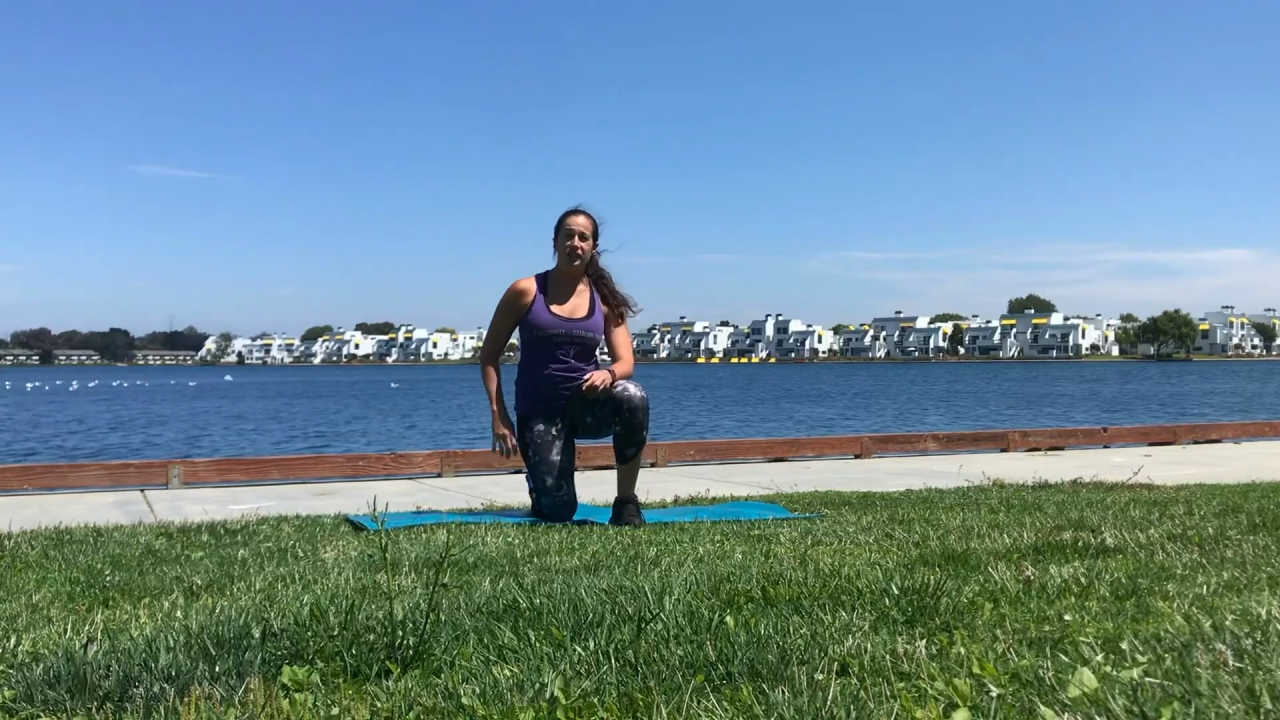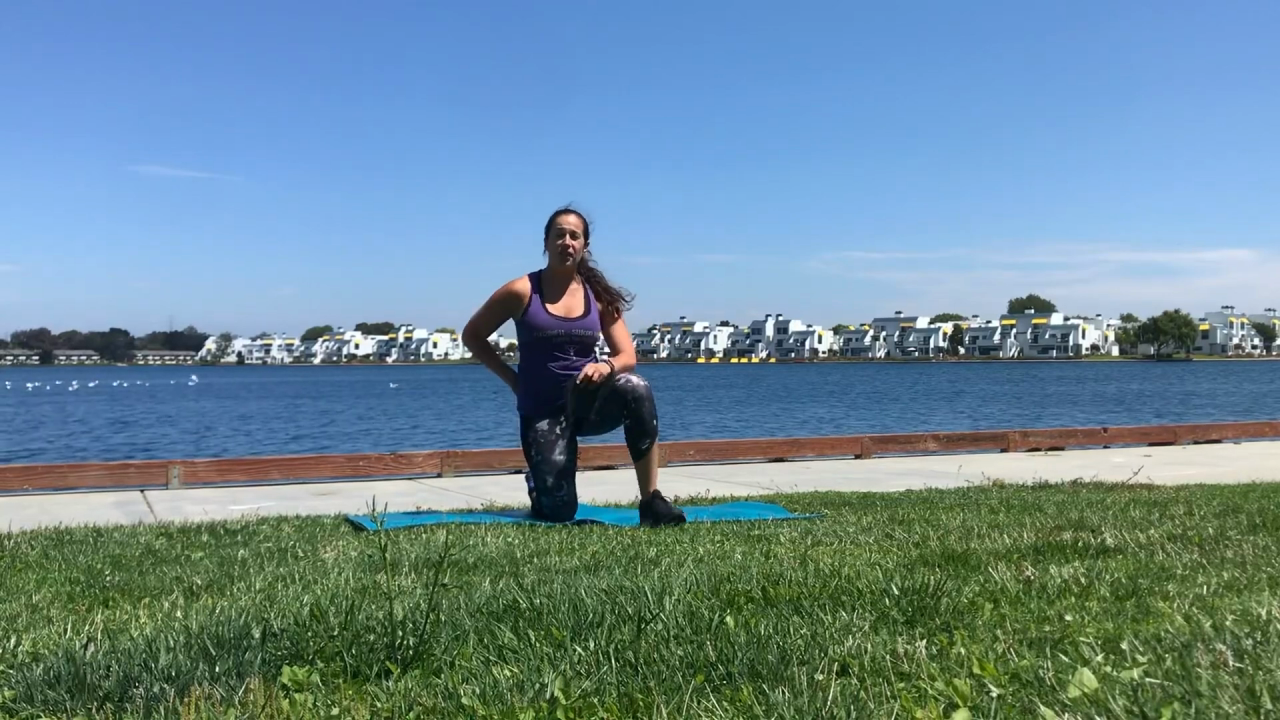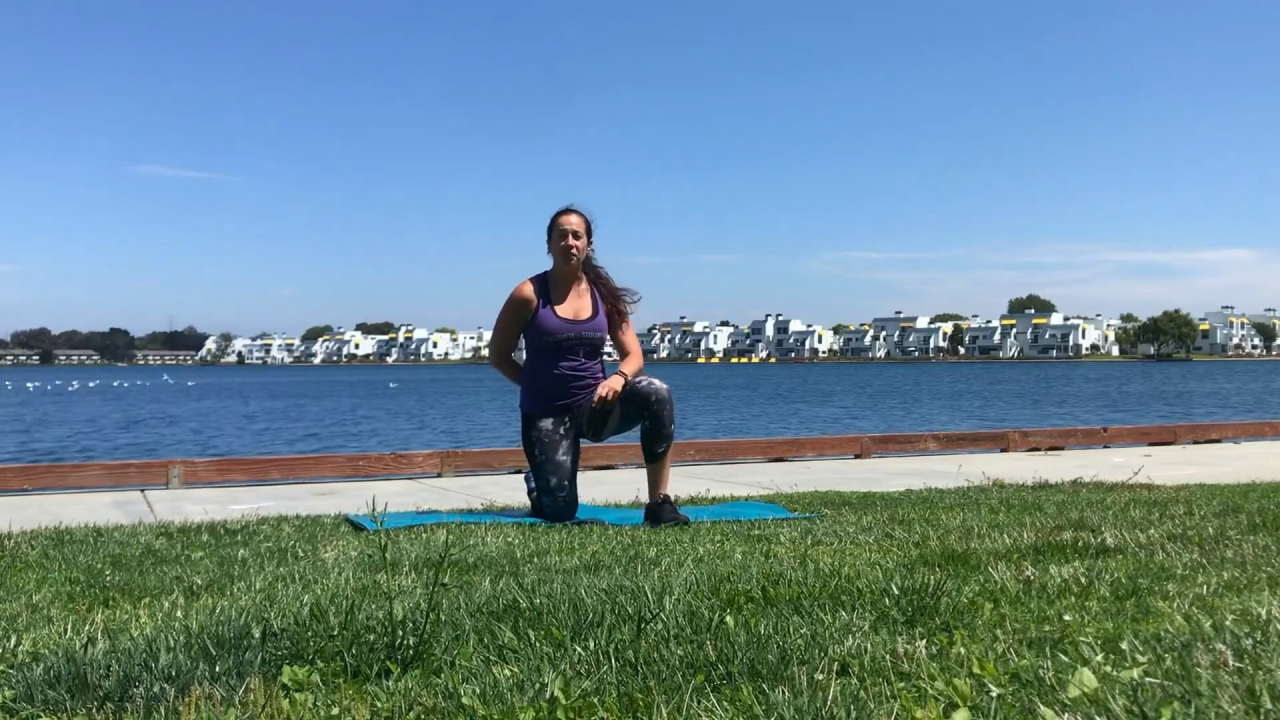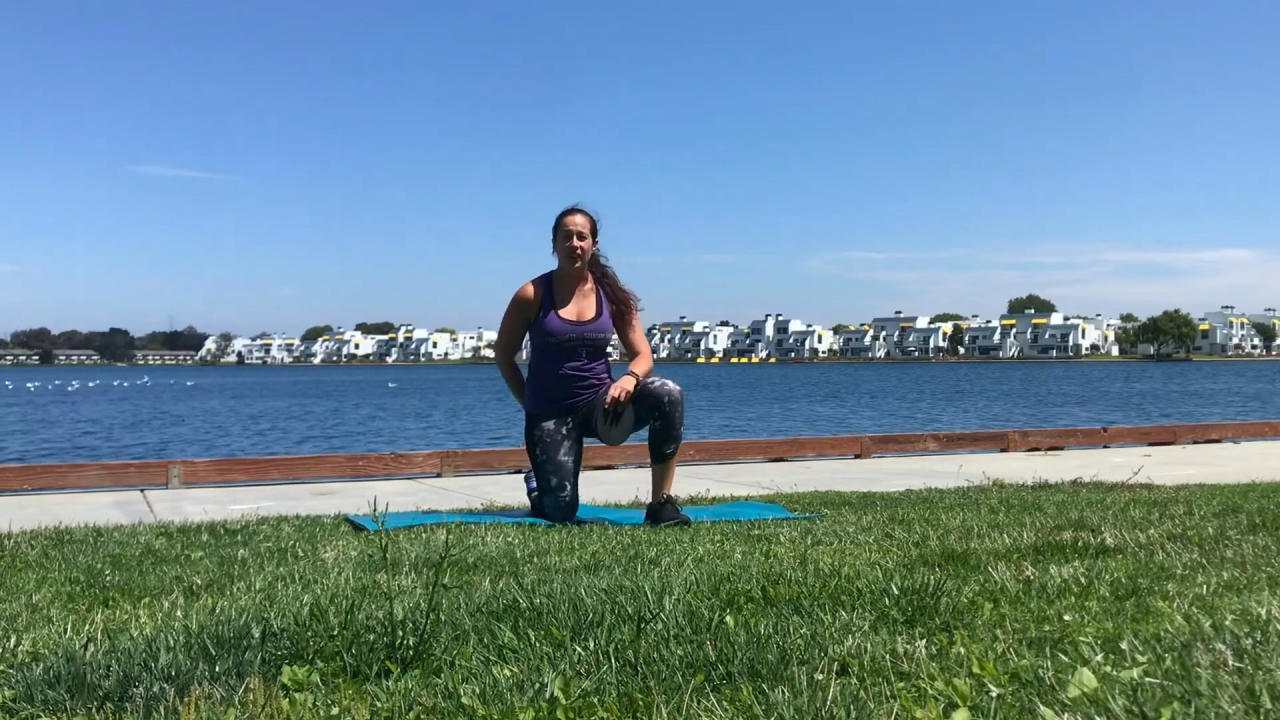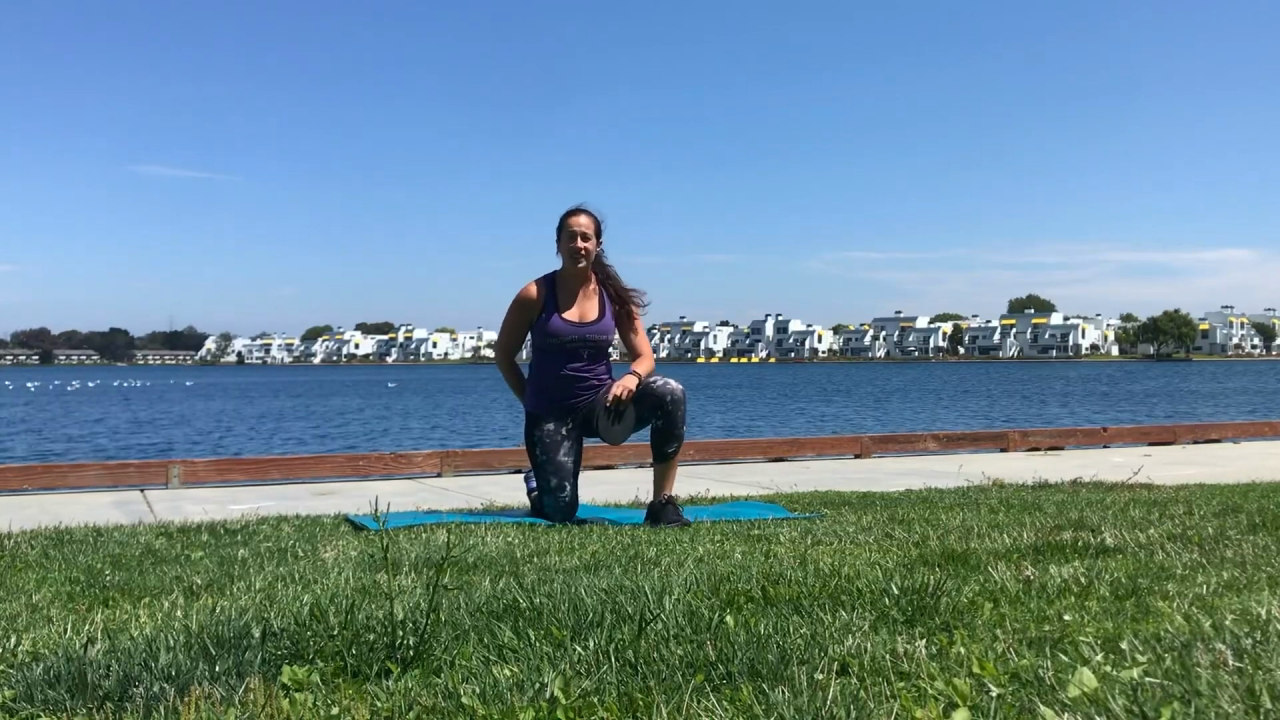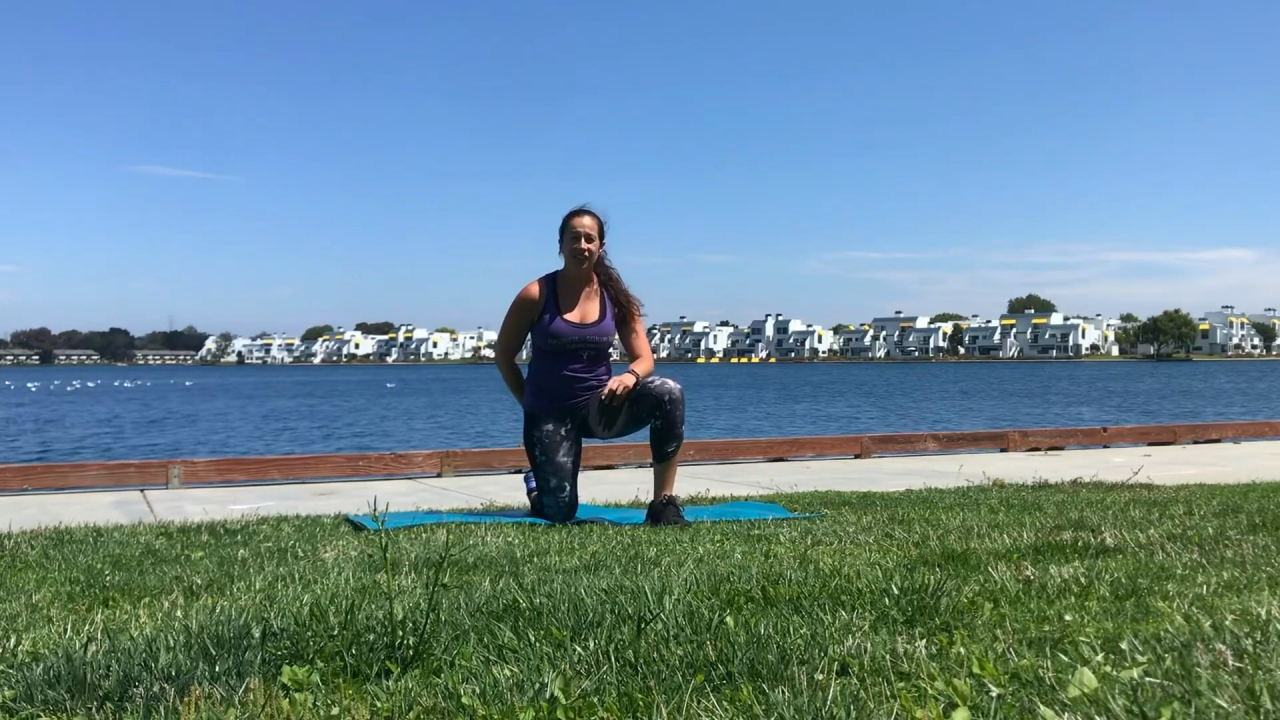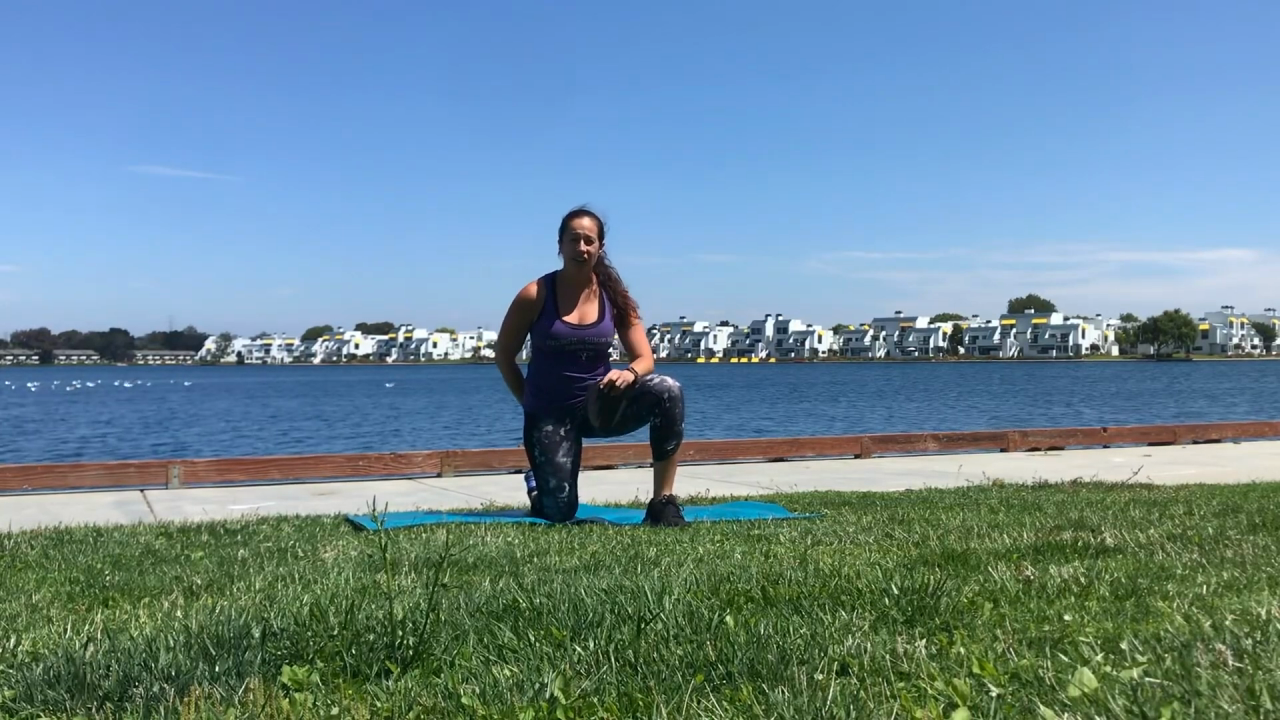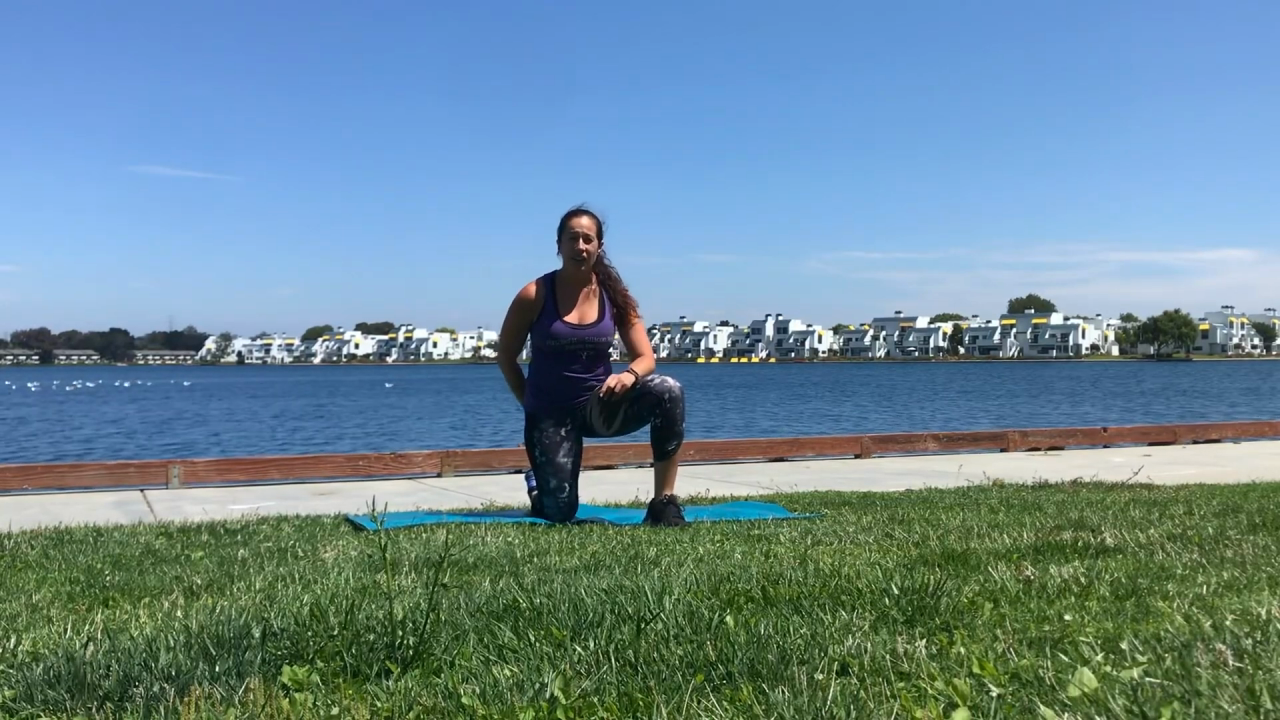
dt=0.3s
person 1, frame 1
left shoulder: (606, 300)
right shoulder: (526, 291)
left elbow: (626, 363)
right elbow: (489, 353)
left wrist: (608, 375)
right wrist: (498, 416)
left hip: (589, 406)
right hip: (539, 413)
left knee: (632, 398)
right knee: (558, 511)
left ankle: (626, 501)
right ankle: (540, 486)
person 1, frame 2
left shoulder: (600, 295)
right shoulder: (522, 291)
left elbow: (627, 356)
right elbow: (472, 335)
left wrist: (608, 366)
right wrist: (512, 379)
left hip: (592, 402)
right hip: (542, 411)
left knee: (635, 388)
right knee: (558, 512)
left ankle: (652, 500)
right ankle: (539, 485)
person 1, frame 3
left shoulder: (606, 295)
right shoulder: (528, 295)
left elbow: (633, 355)
right elbow: (498, 355)
left wrist: (619, 378)
right wrist: (538, 388)
left hip: (594, 404)
right hip: (547, 413)
left knee: (655, 392)
right knee: (560, 511)
left ankle: (659, 504)
right ankle: (537, 486)
person 1, frame 4
left shoulder: (612, 295)
right shoulder: (532, 295)
left elbow: (643, 355)
right elbow: (503, 355)
left wrist: (629, 378)
right wrist: (531, 404)
left hip: (599, 402)
right hip: (551, 413)
left knee: (667, 394)
right knee: (560, 511)
left ankle: (661, 503)
right ankle: (537, 486)
person 1, frame 5
left shoulder: (615, 296)
right shoulder: (535, 295)
left elbow: (645, 357)
right elbow: (504, 355)
left wrist: (632, 377)
right wrist: (531, 403)
left hip: (600, 404)
right hip: (551, 413)
left knee: (669, 393)
right knee: (560, 512)
left ankle: (662, 504)
right ankle: (537, 486)
person 1, frame 6
left shoulder: (616, 296)
right shoulder: (536, 295)
left elbow: (644, 359)
right elbow: (504, 355)
left wrist: (629, 376)
right wrist: (530, 403)
left hip: (599, 405)
right hip: (550, 414)
left knee: (667, 392)
right knee: (559, 512)
left ankle: (664, 503)
right ankle: (536, 487)
person 1, frame 7
left shoulder: (614, 296)
right shoulder: (535, 296)
left elbow: (645, 358)
right elbow: (504, 355)
left wrist: (629, 373)
right wrist: (530, 403)
left hip: (599, 404)
right hip: (550, 413)
left knee: (667, 390)
right knee: (560, 512)
left ankle: (663, 502)
right ankle: (538, 487)
person 1, frame 8
left shoulder: (614, 295)
right shoulder: (534, 296)
left elbow: (646, 358)
right elbow: (506, 356)
left wrist: (628, 375)
right wrist: (531, 404)
left hip: (600, 404)
right hip: (550, 414)
left knee: (668, 391)
right knee: (560, 512)
left ankle: (664, 502)
right ankle: (538, 487)
